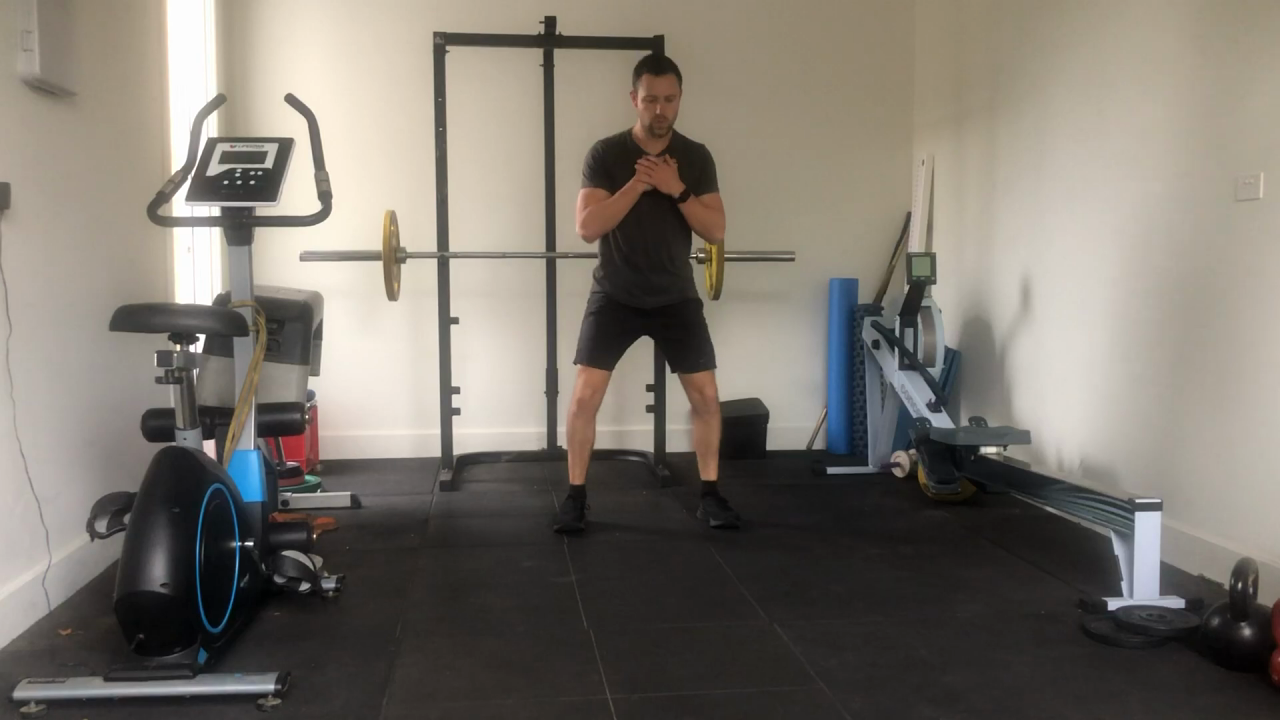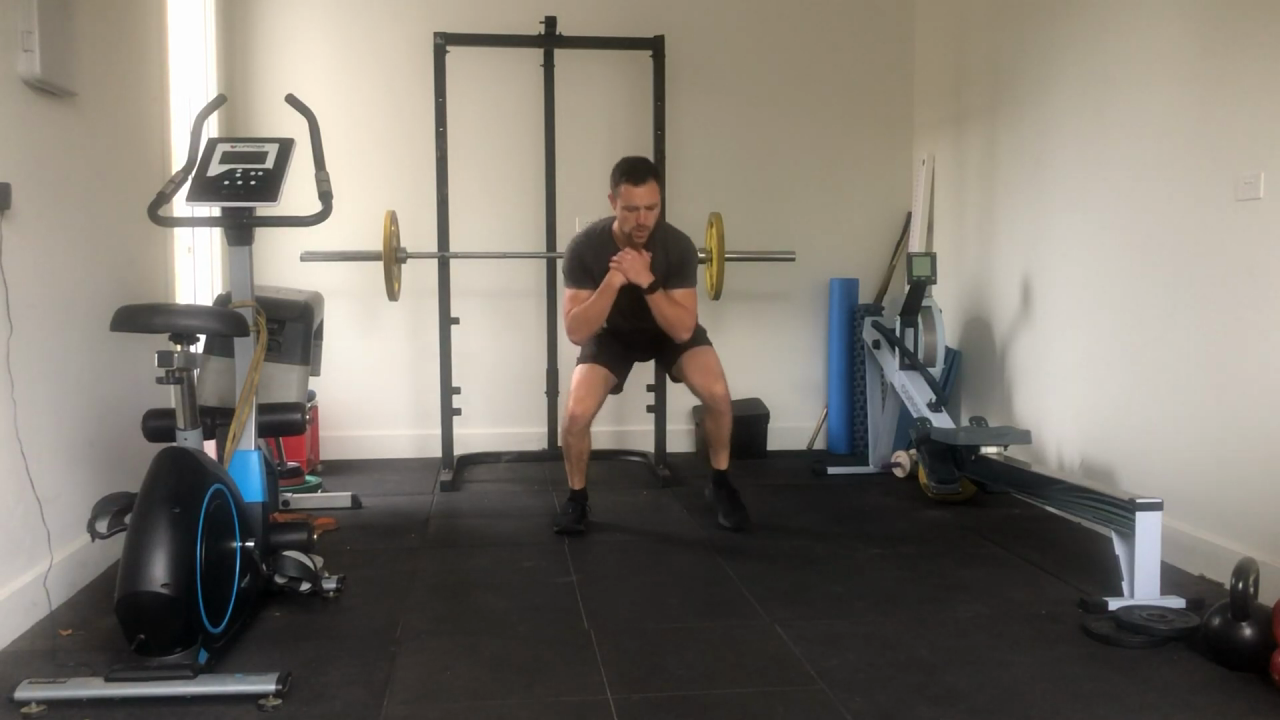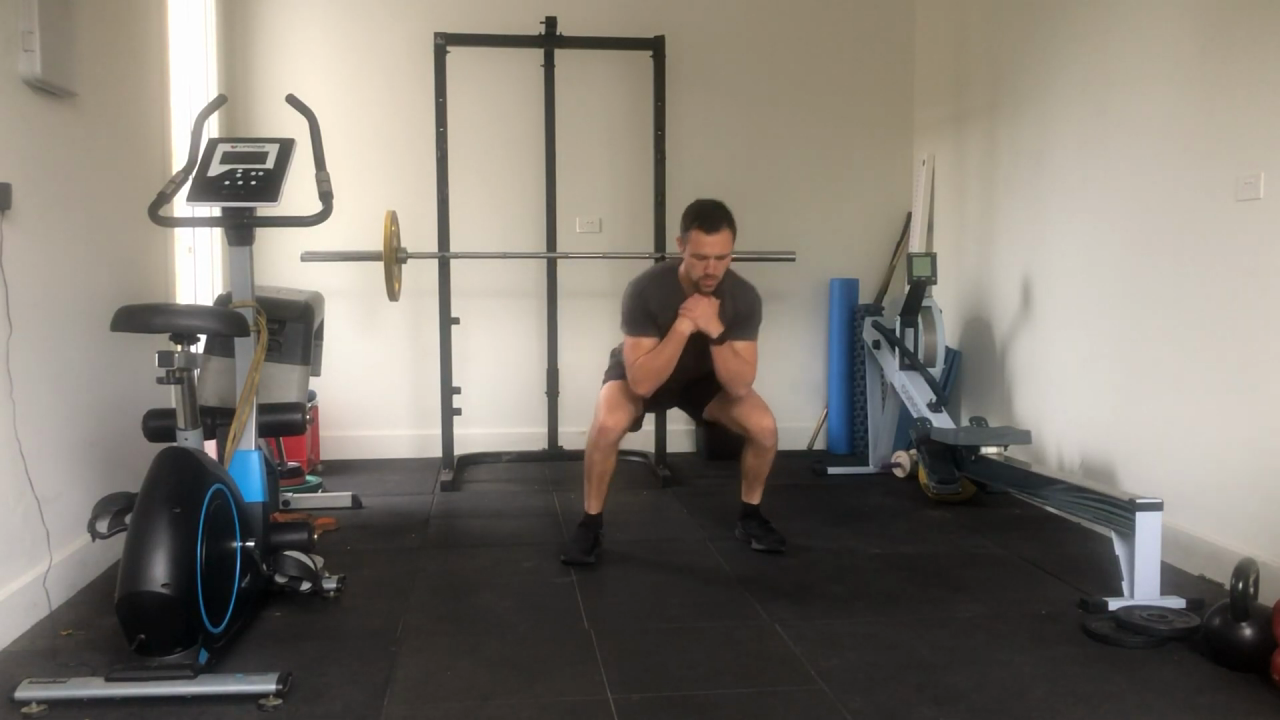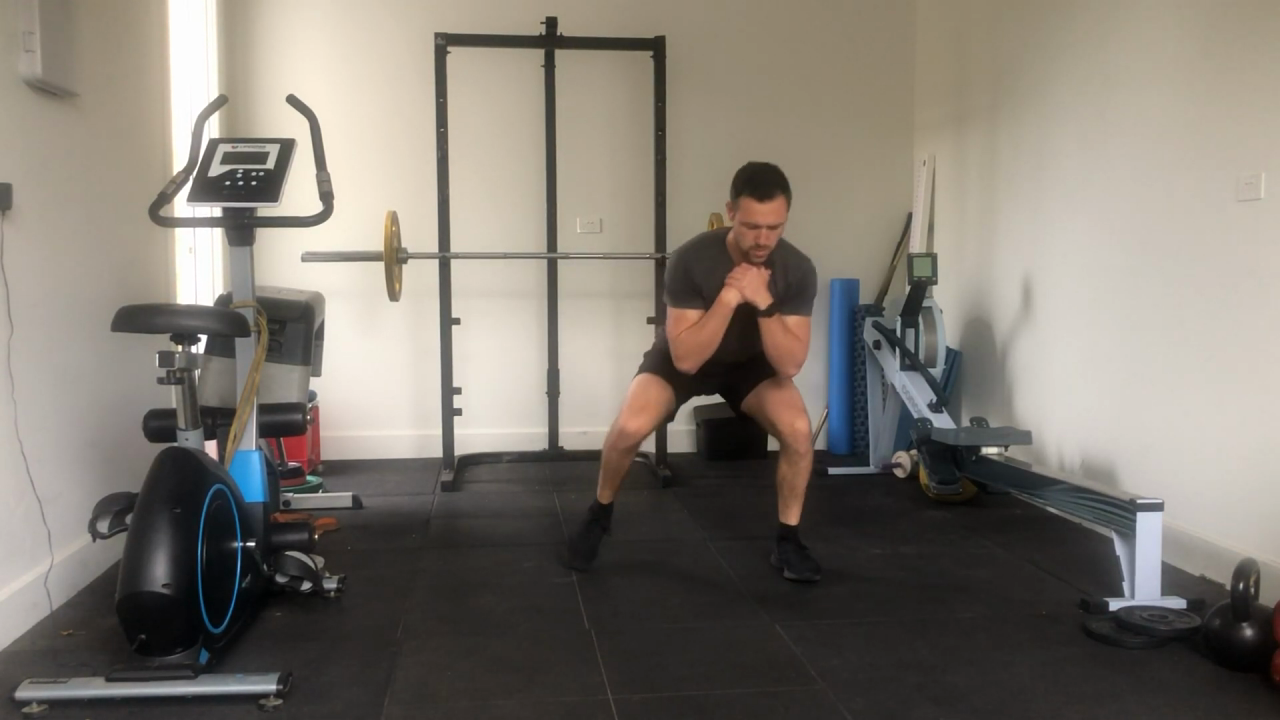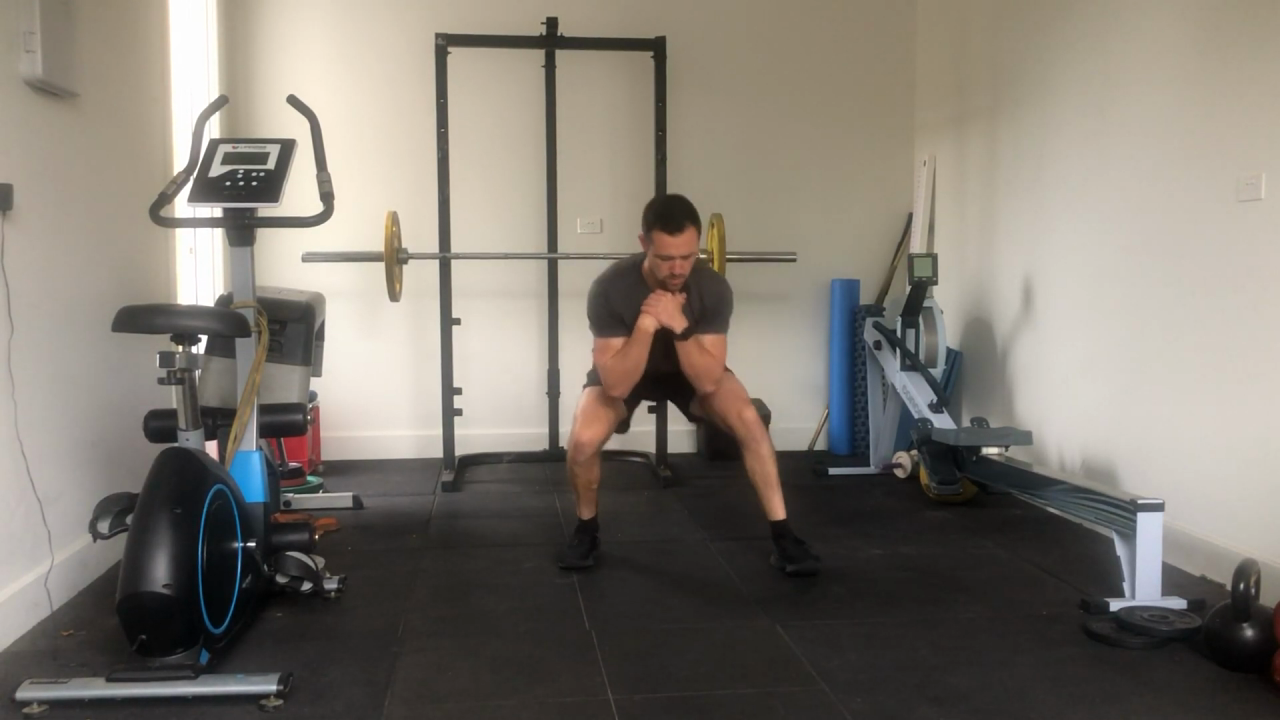
dt=1s
person 1, frame 1
left shoulder: (695, 156)
right shoulder: (606, 153)
left elbow: (717, 231)
right elbow: (587, 228)
left wrist: (677, 189)
right wrist: (637, 183)
left hip: (676, 297)
right hip: (615, 296)
left knee: (704, 395)
right knee: (585, 396)
left ankle: (709, 494)
right ankle: (576, 497)
person 1, frame 2
left shoulder: (678, 245)
right shoulder: (584, 247)
left elbow: (684, 330)
right elbow: (576, 333)
left wrist: (647, 282)
right wrist: (612, 280)
left hip: (668, 327)
right hip: (612, 332)
left knee: (716, 393)
right knee: (577, 413)
left ankle: (720, 482)
right ankle: (577, 498)
person 1, frame 3
left shoulder: (744, 298)
right shoulder: (646, 290)
left elbow: (740, 386)
right elbow: (641, 383)
left wrist: (715, 332)
right wrist: (682, 327)
left hip: (703, 376)
right hip: (640, 371)
left knee: (764, 427)
right knee: (608, 425)
left ankle: (750, 516)
right ankle: (590, 524)
person 1, frame 4
left shoulder: (799, 270)
right shoulder: (691, 260)
left elbow: (790, 365)
right elbow: (685, 359)
left wrist: (764, 302)
right wrist: (728, 298)
left hip: (751, 359)
right hip: (683, 355)
left knee: (799, 432)
right knee: (630, 428)
left ankle: (788, 539)
right ankle: (600, 512)
person 1, frame 5
left shoulder: (713, 289)
right shoulder: (609, 289)
left elbow: (708, 383)
right elbow: (615, 386)
left wrist: (678, 325)
right wrist: (645, 325)
left hip: (689, 368)
right hip: (624, 369)
left knee: (748, 420)
right knee: (583, 441)
left ankle: (782, 535)
right ankle: (587, 529)
